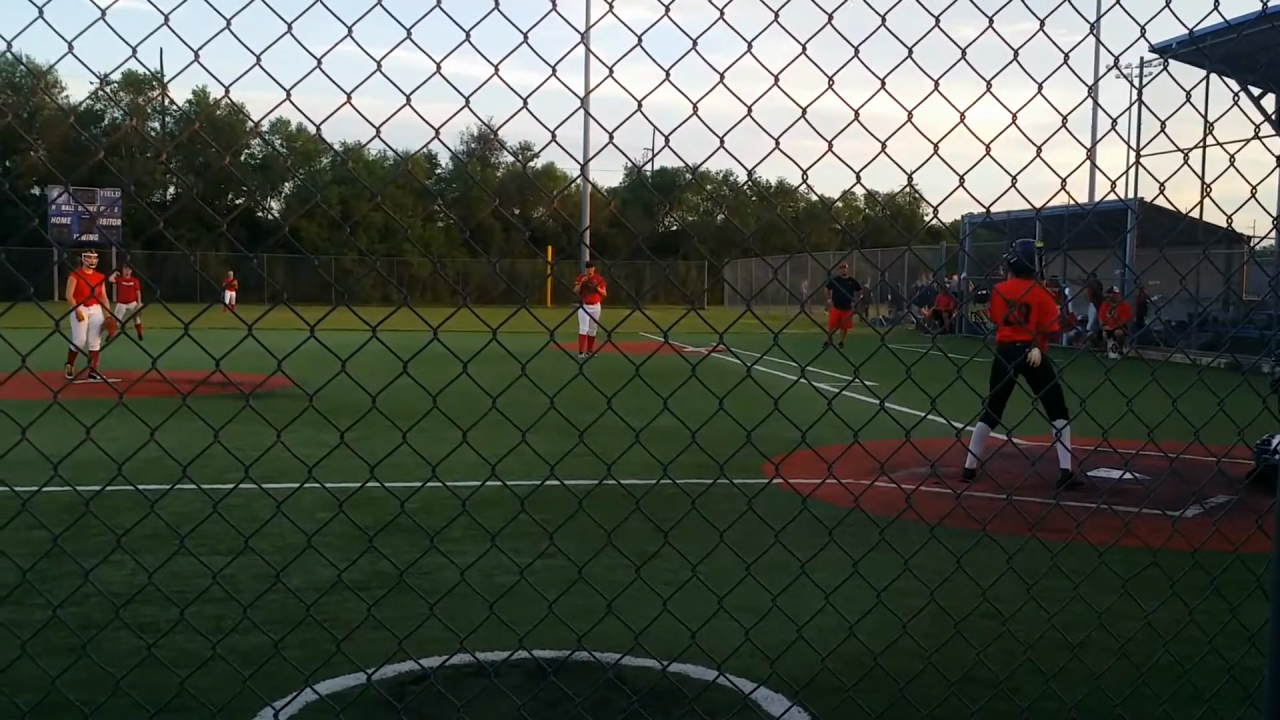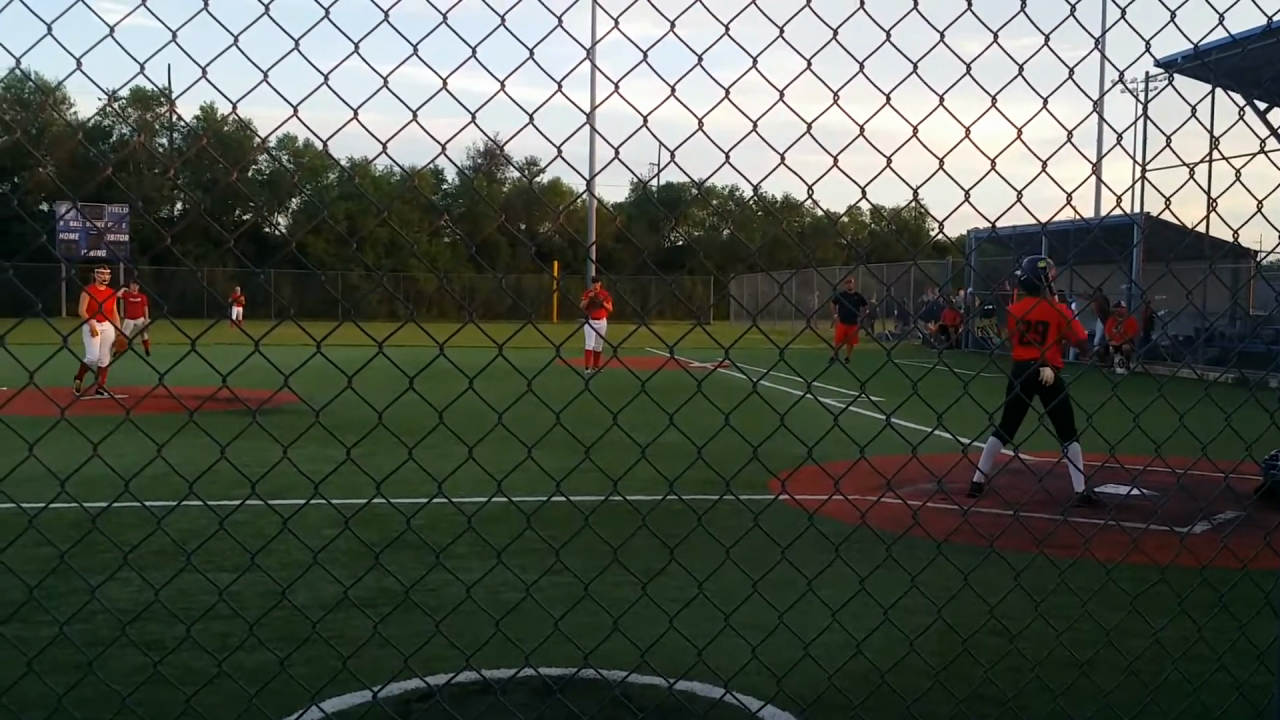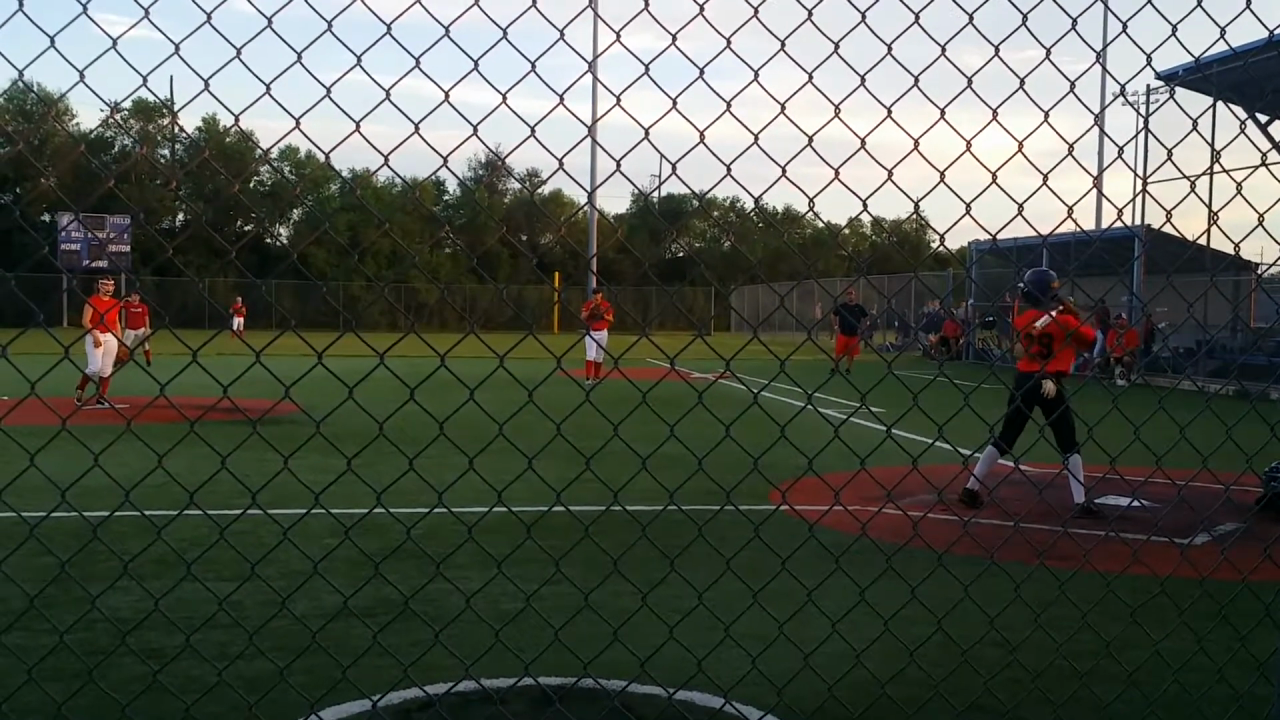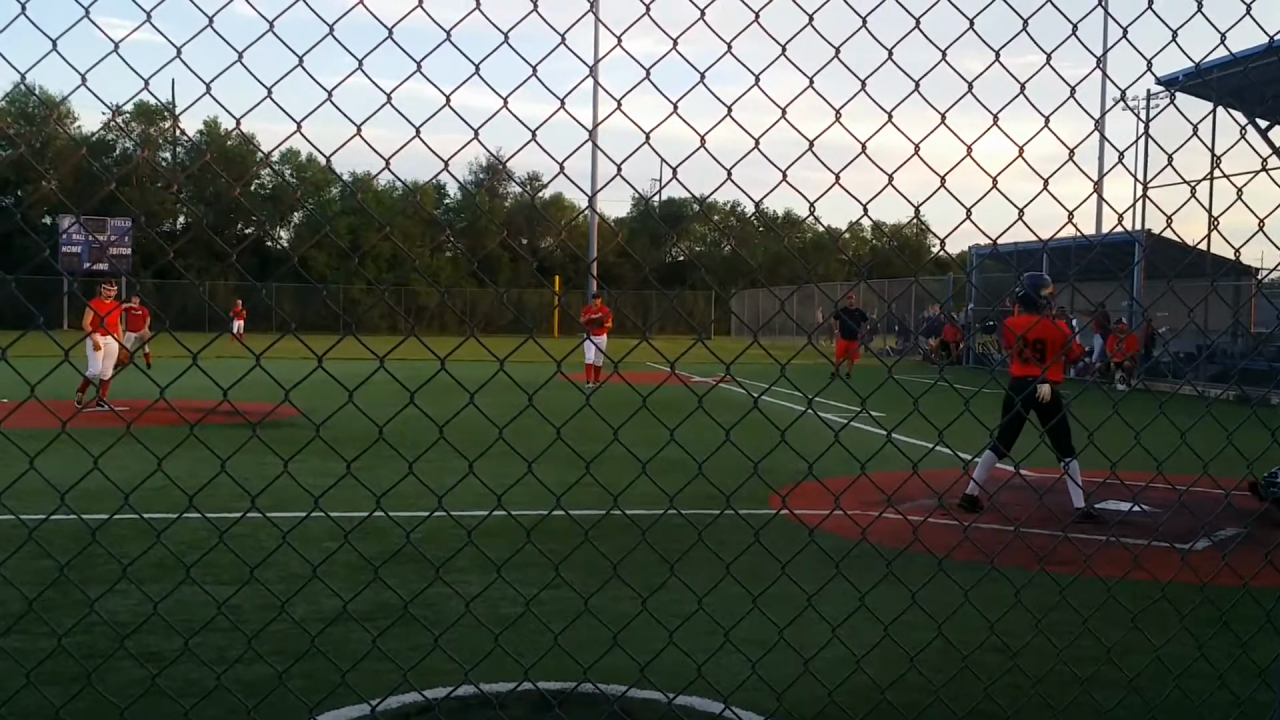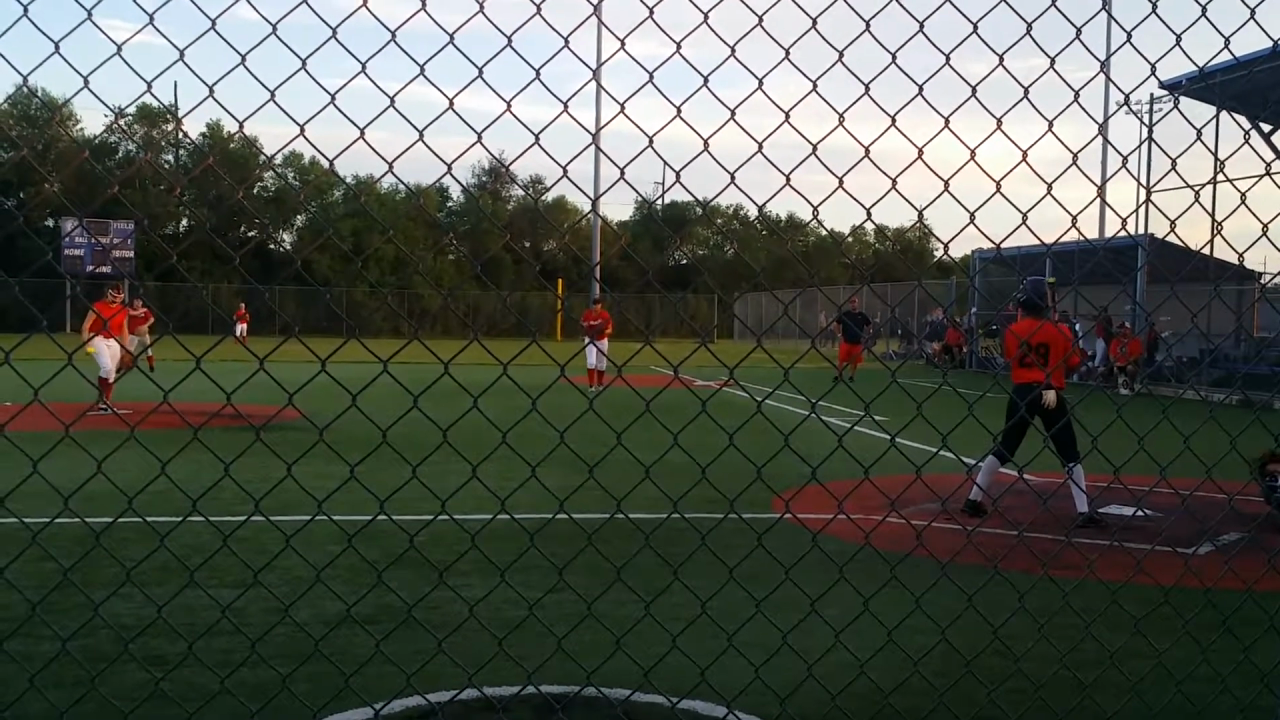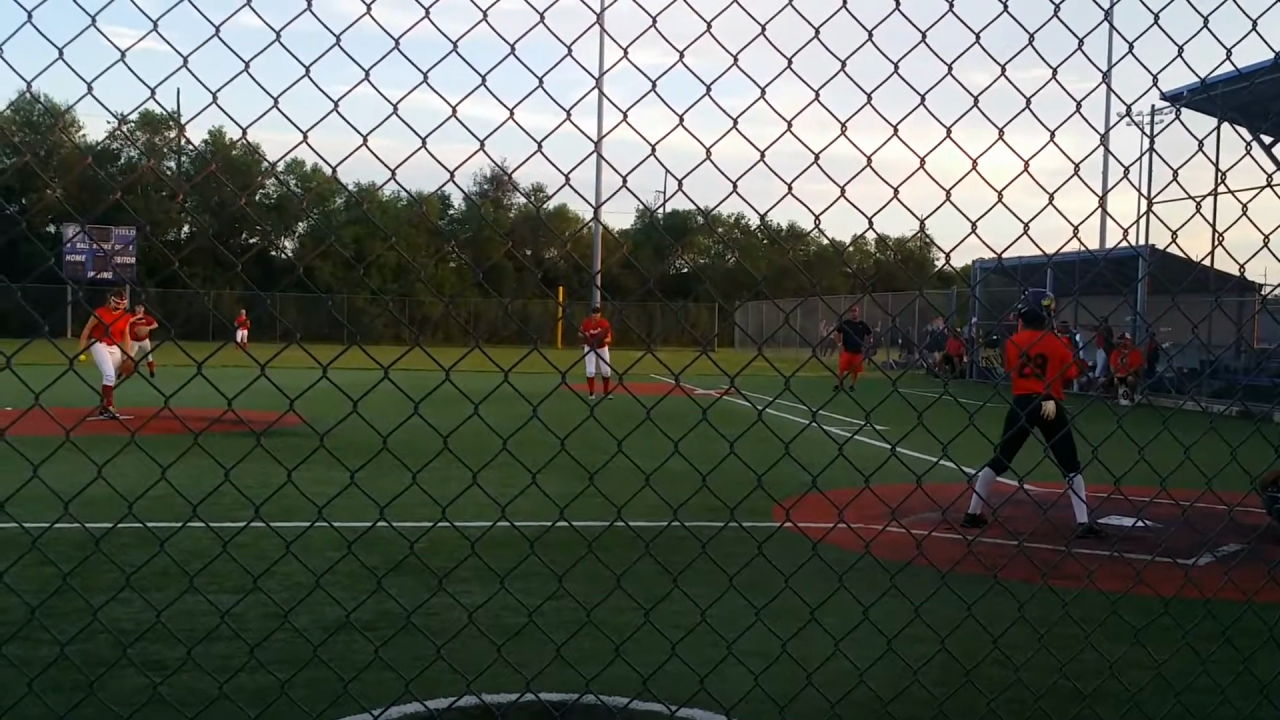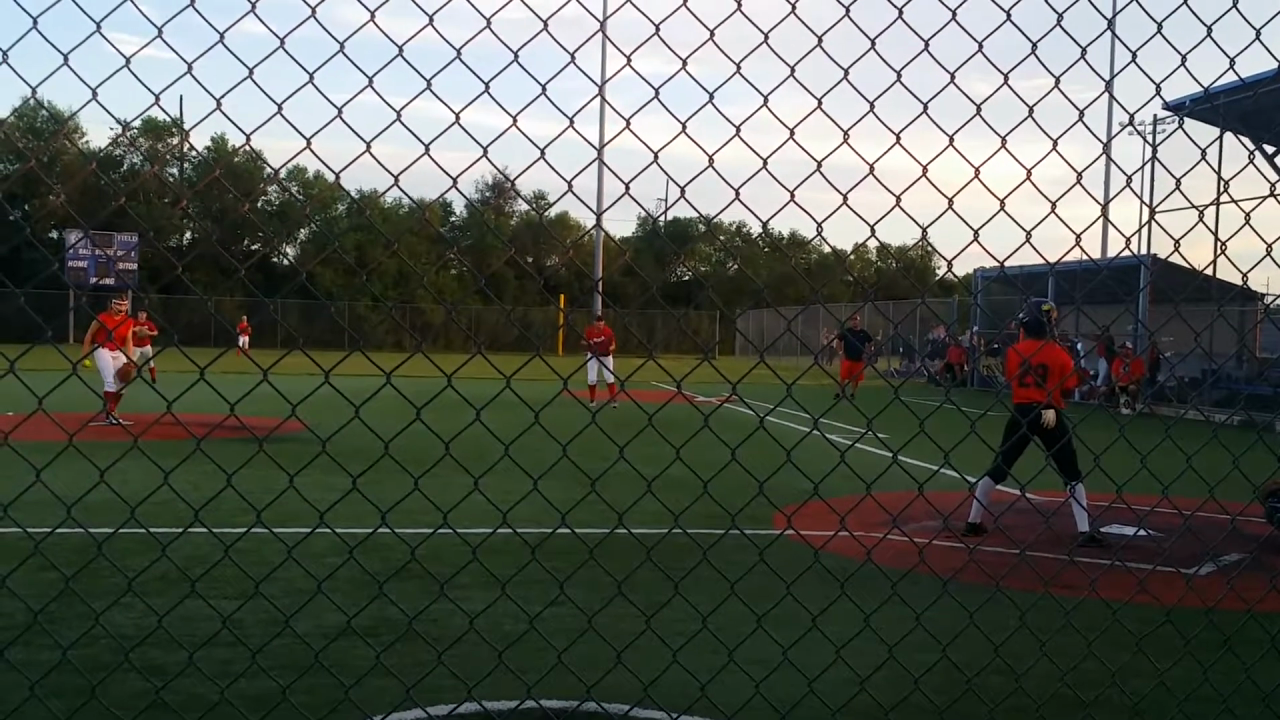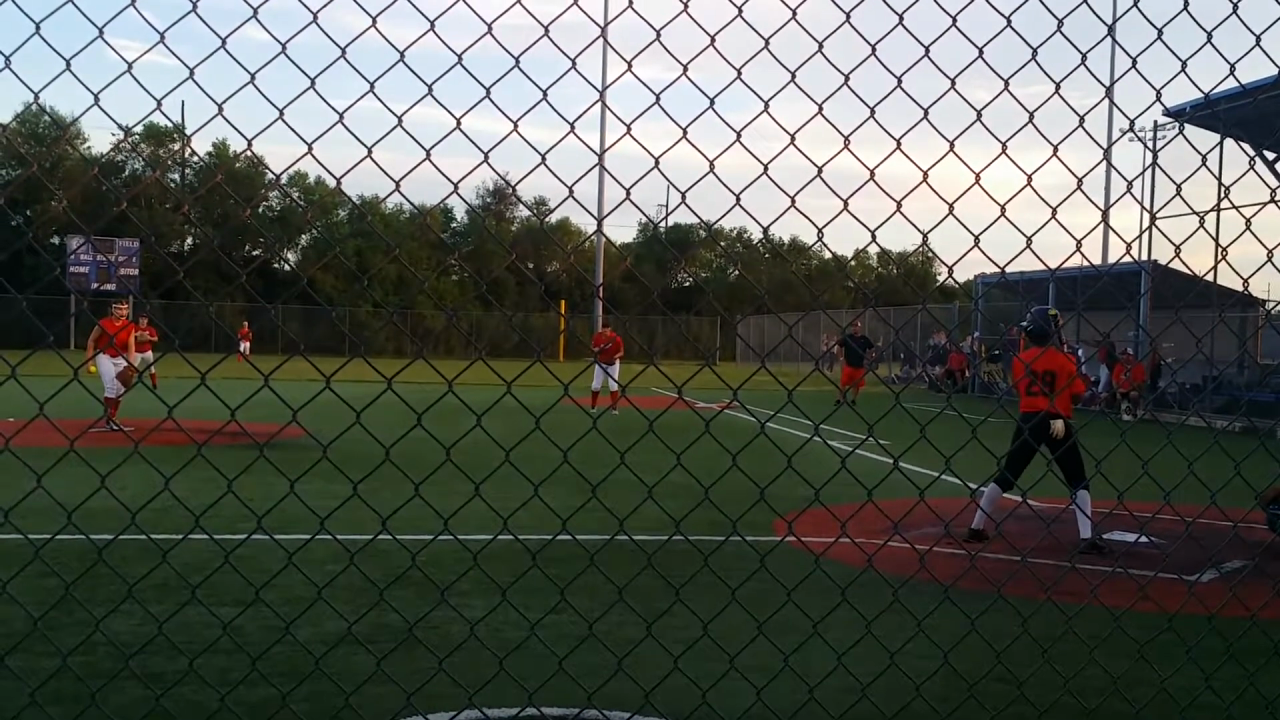
dt=0.3s
person 1, frame 1
left shoulder: (999, 289)
right shoulder: (1042, 294)
right elbow: (1049, 331)
left hip: (1006, 353)
right hip: (1033, 354)
left knee: (991, 411)
right knee: (1058, 412)
left ankle: (970, 467)
right ankle: (1065, 471)
person 1, frame 2
left shoulder: (1015, 310)
right shoulder: (1058, 310)
right elbow: (1082, 343)
left hip: (1020, 371)
right hip: (1048, 373)
left knee: (1004, 428)
right knee: (1068, 433)
left ankle: (977, 481)
right ankle: (1081, 491)
person 1, frame 3
left shoulder: (1020, 321)
right shoulder: (1064, 320)
right elbow: (1092, 340)
right wrist: (1074, 314)
left hip: (1023, 383)
right hip: (1050, 385)
left knee: (1003, 439)
right knee: (1069, 445)
left ankle: (970, 488)
right ankle: (1082, 503)
person 1, frame 4
left shoulder: (1010, 325)
right shoulder: (1058, 328)
right elbow: (1074, 358)
left hip: (1017, 387)
right hip: (1046, 390)
left knee: (1000, 443)
right knee: (1066, 450)
left ankle: (970, 494)
right ankle: (1081, 508)
person 1, frame 5
left shoulder: (1012, 332)
right shoulder: (1060, 332)
right elbow: (1072, 366)
left hip: (1021, 393)
right hip: (1050, 395)
left knee: (1003, 449)
right knee: (1070, 455)
left ankle: (973, 500)
right ankle: (1084, 513)
person 1, frame 6
left shoulder: (1013, 342)
right shoulder: (1059, 344)
right elbow: (1068, 378)
left hip: (1021, 405)
right hip: (1050, 406)
left knee: (999, 460)
right knee: (1071, 466)
left ankle: (973, 513)
right ankle: (1084, 523)
person 1, frame 7
left shoulder: (1014, 351)
right shoulder: (1060, 354)
right elbow: (1067, 389)
left hip: (1021, 414)
right hip: (1050, 416)
left knee: (998, 469)
right knee: (1072, 475)
left ankle: (973, 522)
right ankle: (1085, 532)
person 1, frame 8
left shoulder: (1020, 360)
right shoulder: (1066, 360)
right elbow: (1077, 396)
left hip: (1028, 422)
right hip: (1057, 424)
left knee: (1005, 477)
right knee: (1078, 481)
left ankle: (976, 528)
right ankle: (1087, 539)
